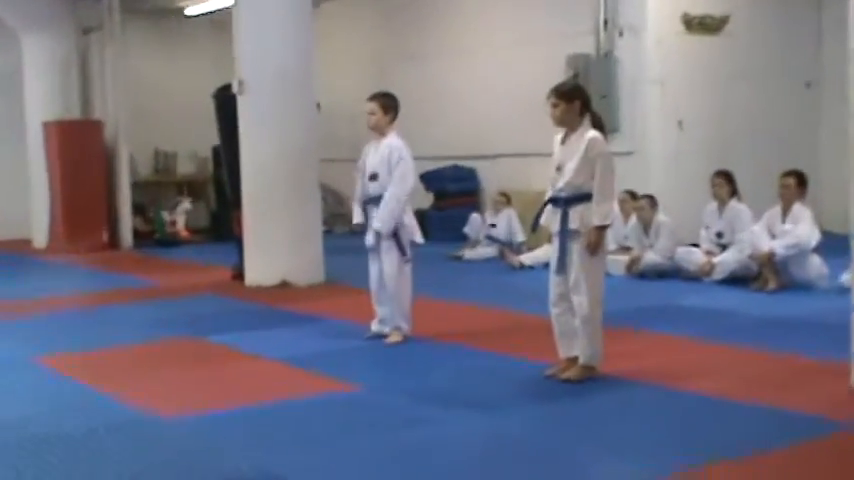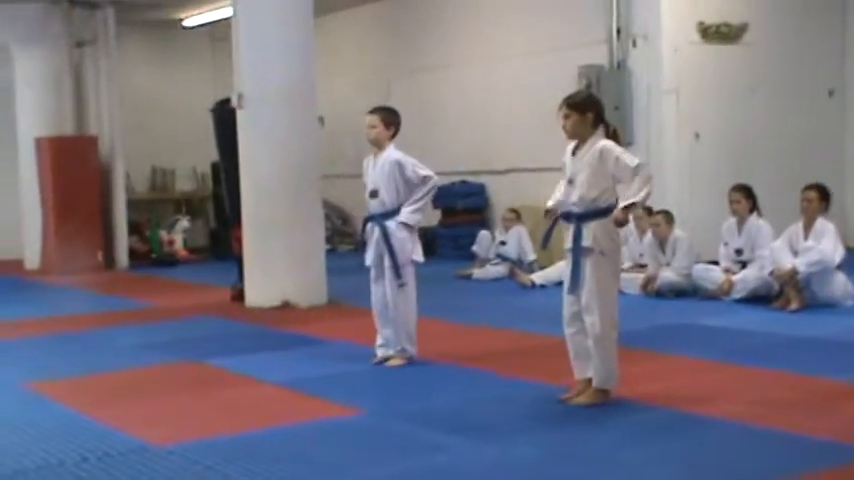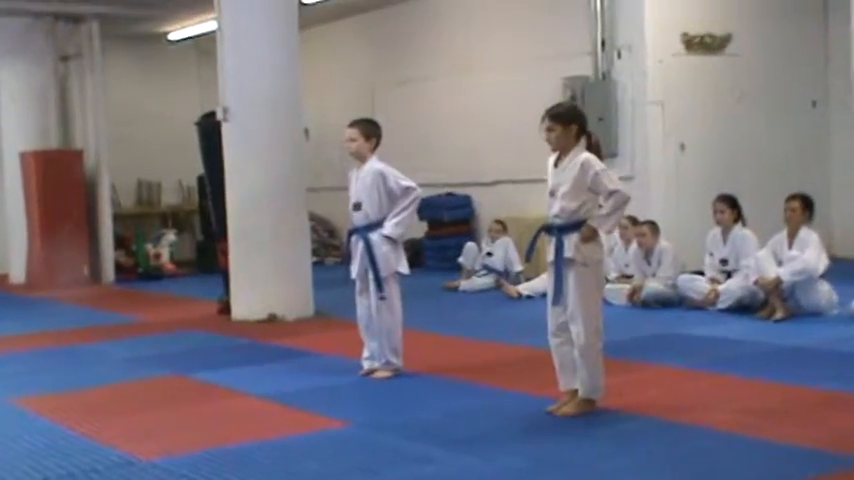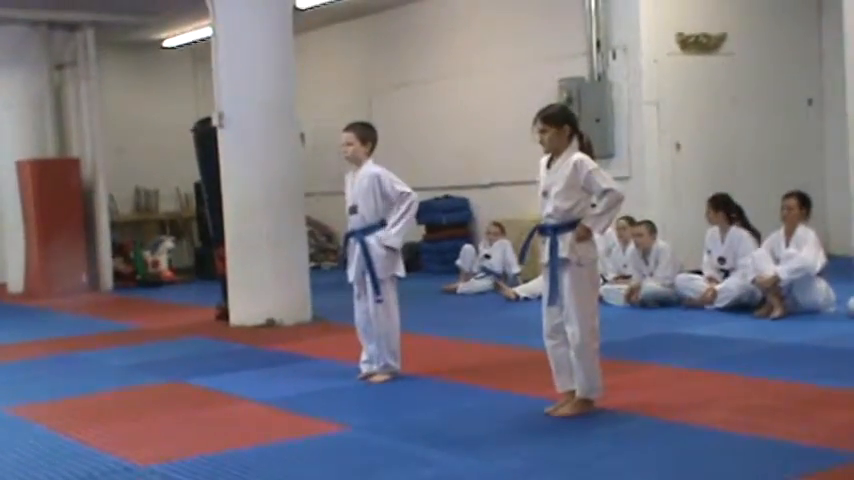
dt=0.4s
person 1, frame 1
left shoulder: (593, 140)
right shoulder: (560, 141)
left elbow: (603, 187)
left wrist: (598, 227)
right wrist: (548, 221)
left hip: (585, 222)
right hip: (562, 222)
left knee: (585, 294)
right knee: (559, 295)
left ankle: (587, 361)
right ankle: (569, 356)
person 1, frame 2
left shoulder: (605, 150)
right shoulder: (572, 151)
left elbow: (641, 174)
left wrist: (624, 207)
right wrist: (555, 203)
left hip: (599, 238)
right hip: (576, 237)
left knee: (598, 315)
right knee: (573, 314)
left ankle: (602, 385)
right ankle: (584, 378)
person 1, frame 3
left shoulder: (587, 163)
right shoulder: (554, 162)
left elbow: (619, 195)
left wrist: (596, 226)
right wrist: (556, 235)
left hip: (581, 250)
right hip: (558, 249)
left knee: (584, 326)
right knee: (558, 325)
left ankle: (588, 395)
right ankle: (570, 390)
person 1, frame 4
left shoulder: (579, 163)
right shoulder: (546, 164)
left elbow: (613, 194)
left wrist: (590, 226)
right wrist: (549, 235)
left hip: (575, 251)
right hip: (552, 250)
left knee: (580, 326)
right knee: (553, 327)
left ankle: (585, 396)
right ankle: (569, 391)
person 2, frame 1
left shoulder: (396, 146)
right shoulder: (369, 149)
left elbow: (403, 185)
left wrist: (385, 220)
right wrist: (361, 215)
left hip: (393, 219)
right hip: (374, 217)
left knee: (395, 273)
right knee: (377, 275)
left ankle: (399, 326)
right ankle: (384, 323)
person 2, frame 2
left shoulder: (397, 160)
right shoulder: (369, 162)
left elbow: (429, 180)
left wrist: (409, 215)
right wrist: (373, 224)
left hip: (396, 234)
right hip: (376, 233)
left knee: (399, 293)
right knee: (379, 295)
left ankle: (404, 350)
right ankle: (387, 346)
person 2, frame 3
left shoulder: (380, 171)
right shoulder: (354, 174)
left elbow: (412, 192)
left wrist: (392, 228)
right wrist: (358, 237)
left hip: (380, 245)
right hip: (361, 245)
left knee: (384, 306)
right knee: (365, 307)
left ankle: (390, 362)
right ankle: (373, 359)
person 2, frame 4
left shoulder: (377, 174)
right shoulder: (350, 177)
left elbow: (408, 198)
left wrist: (390, 237)
right wrist: (355, 240)
left hip: (376, 249)
right hip: (358, 248)
left knee: (382, 309)
right knee: (363, 310)
left ankle: (387, 365)
right ankle: (371, 362)
